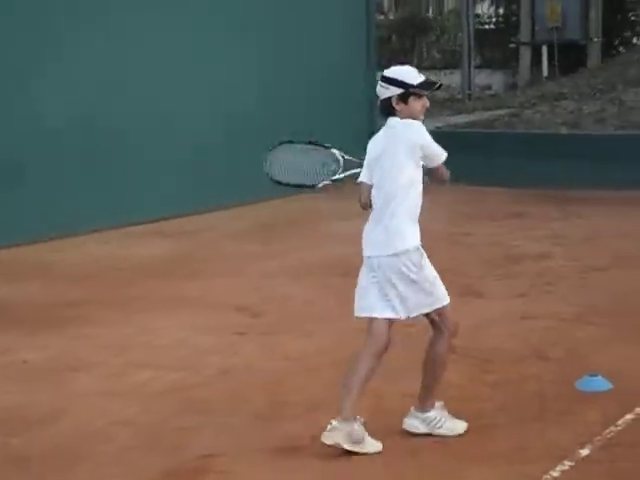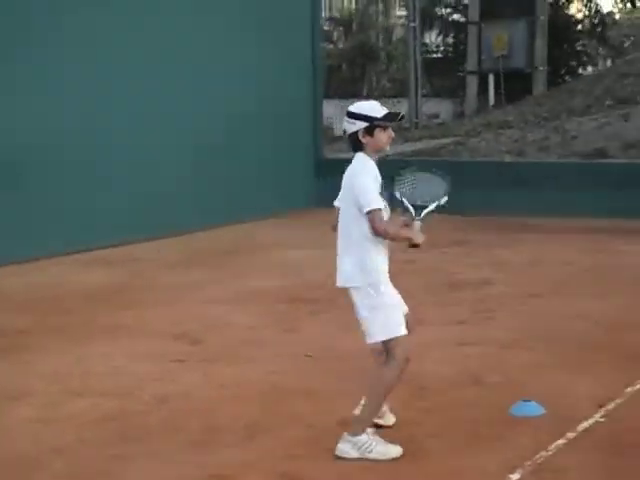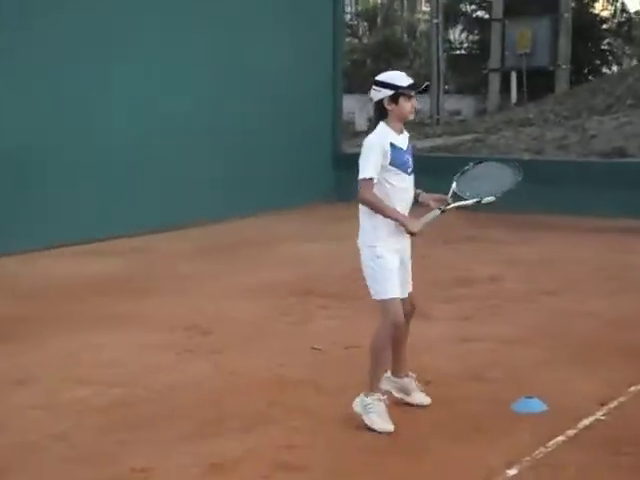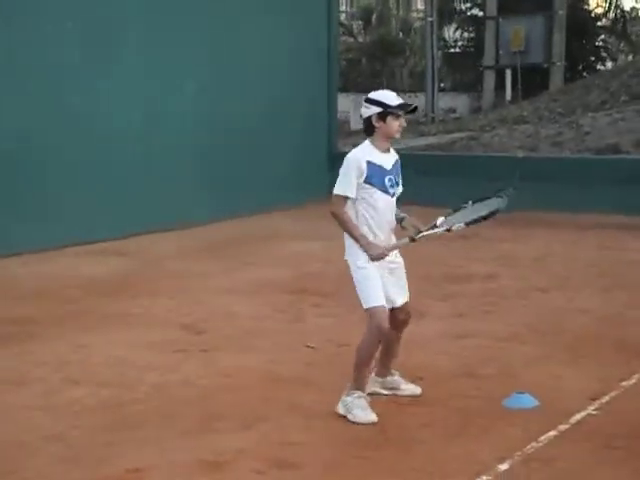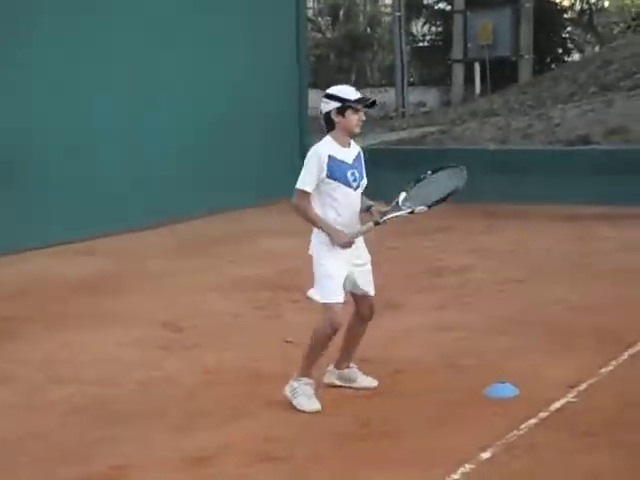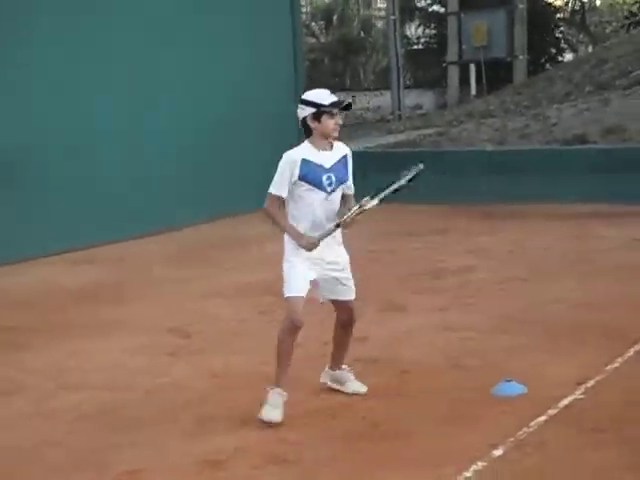
dt=0.3s
person 1, frame 1
left shoulder: (376, 142)
right shoulder: (411, 131)
left elbow: (366, 200)
right elbow: (441, 171)
left hip: (375, 249)
right hip: (401, 248)
left knee: (377, 341)
right knee: (445, 326)
left ankle: (345, 424)
right ankle: (425, 411)
person 1, frame 2
left shoulder: (356, 170)
right shoulder: (365, 171)
left elbow: (340, 222)
right elbow: (378, 227)
left wrist: (391, 223)
right wrist: (410, 234)
left hip: (361, 272)
right hip: (368, 275)
left knee: (394, 345)
right knee: (398, 356)
left ankle: (375, 405)
right ankle: (356, 436)
person 1, frame 3
left shoulder: (402, 139)
right shoulder: (376, 141)
right elbow: (365, 193)
left wrist: (422, 197)
right wrist: (403, 220)
left hip: (398, 240)
right hip: (378, 242)
left knee: (406, 311)
right knee: (393, 317)
left ankle: (398, 377)
right ankle: (371, 395)
person 1, frame 4
left shoulder: (394, 158)
right shoulder: (357, 158)
right elbow: (337, 207)
left wrist: (403, 219)
right wrist: (367, 245)
left hip: (388, 251)
right hip: (364, 254)
left knee: (401, 316)
right knee: (379, 325)
left ankle: (383, 376)
right ankle: (353, 395)
person 1, frame 5
left shoulder: (357, 151)
right shoulder: (320, 153)
right elbow: (300, 202)
left wrist: (372, 207)
right wrist: (331, 232)
left hip: (355, 245)
right hip: (328, 247)
left knee: (365, 309)
right knee: (332, 321)
left ankle: (342, 368)
right ankle: (300, 381)
person 1, frame 6
left shoulder: (344, 154)
right shoulder: (294, 159)
right elbow: (273, 206)
left wrist: (349, 210)
right wrist: (297, 235)
left hip: (333, 248)
right hip: (300, 251)
left knee: (347, 315)
right knee: (295, 317)
left ankle: (335, 371)
right ankle: (276, 393)
